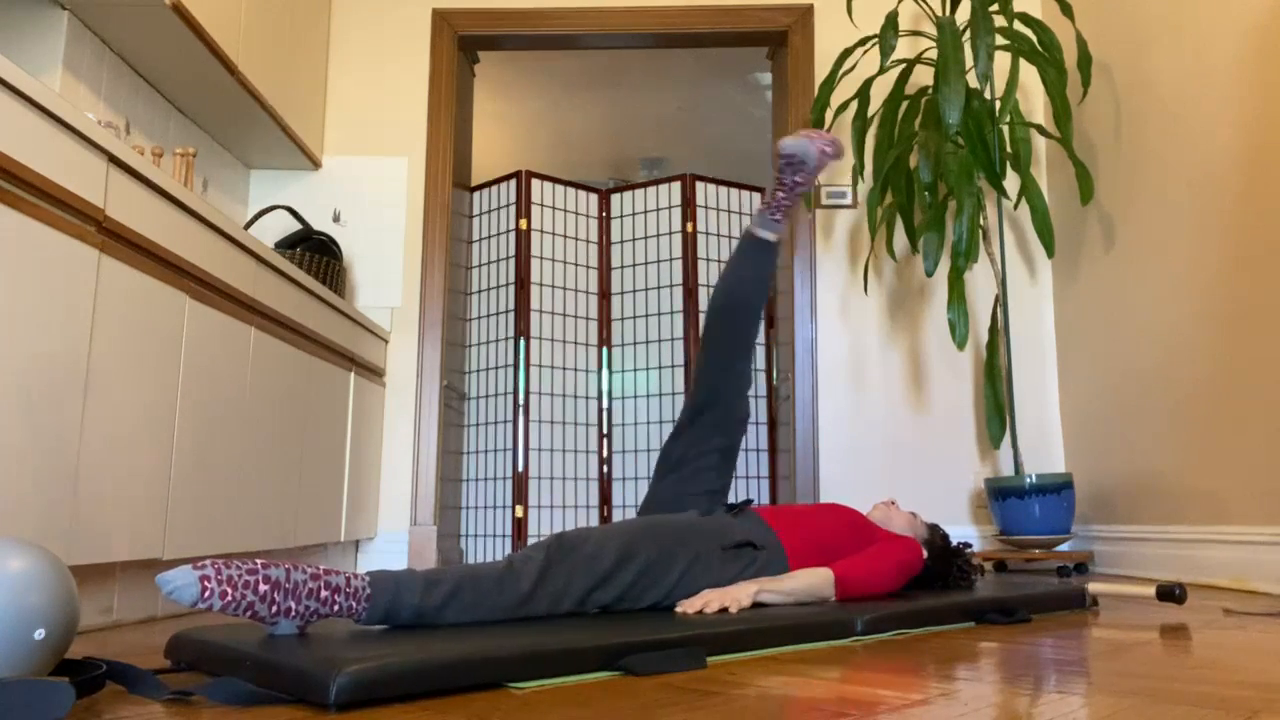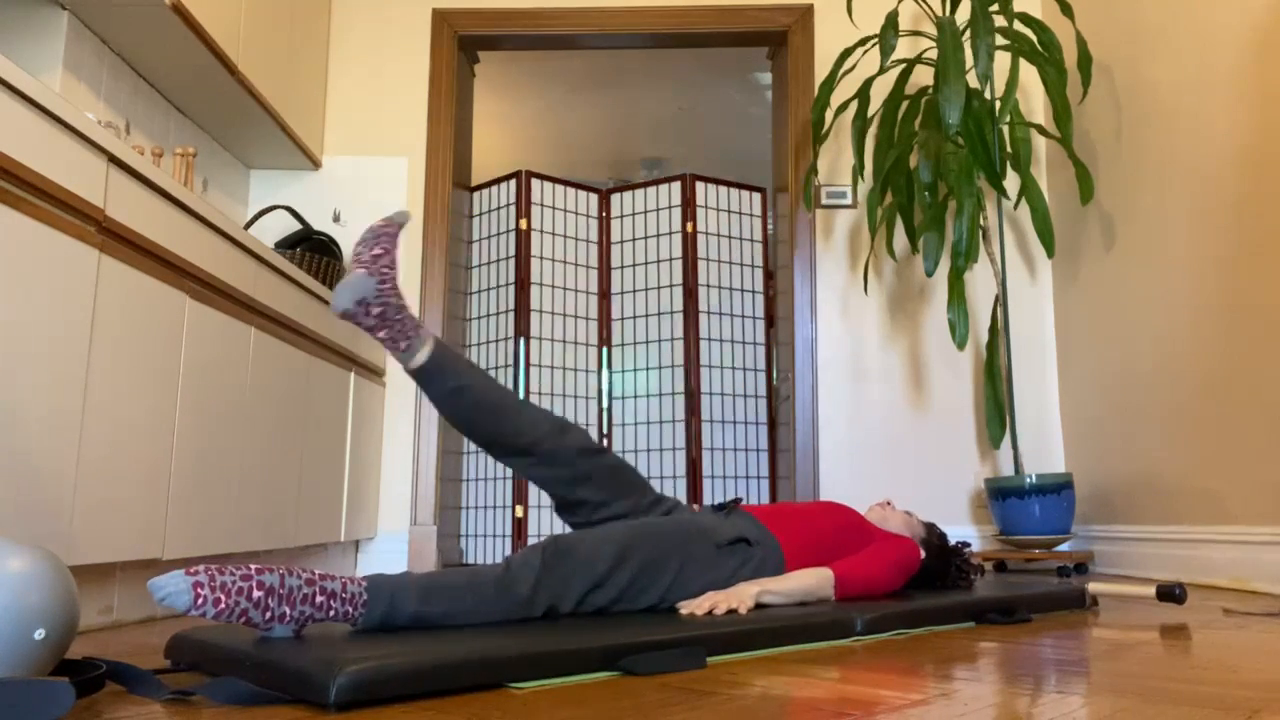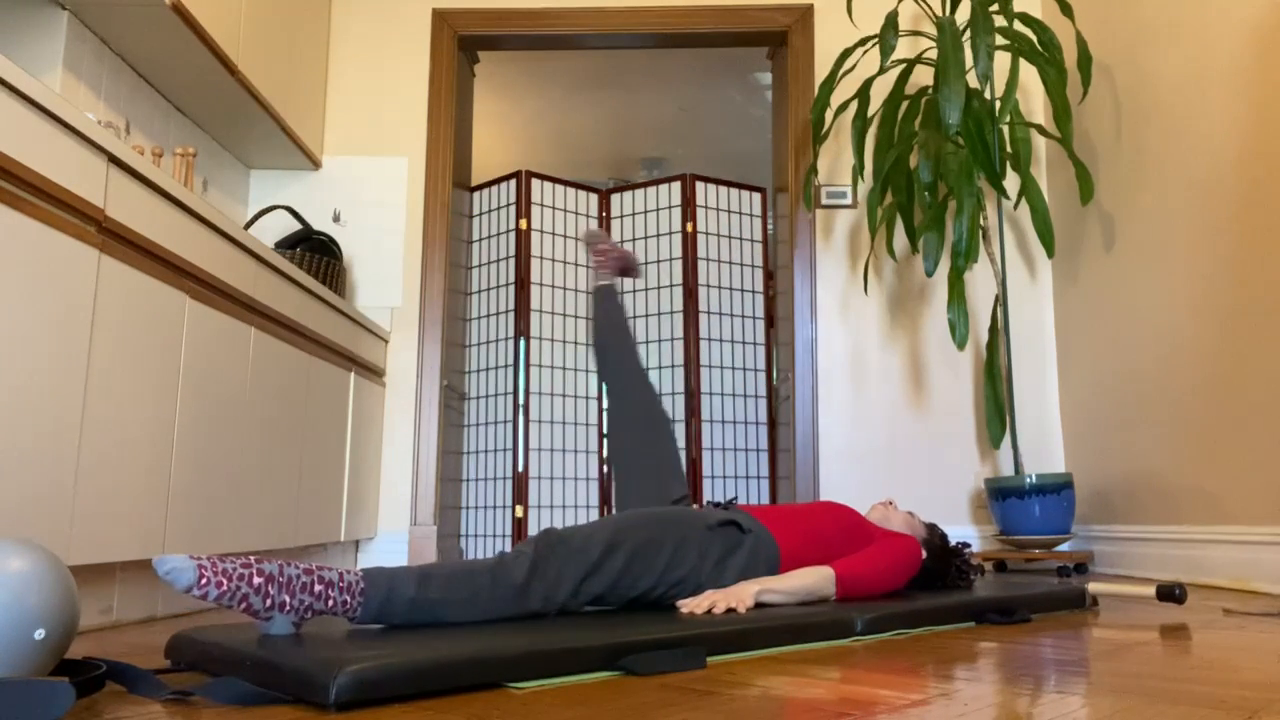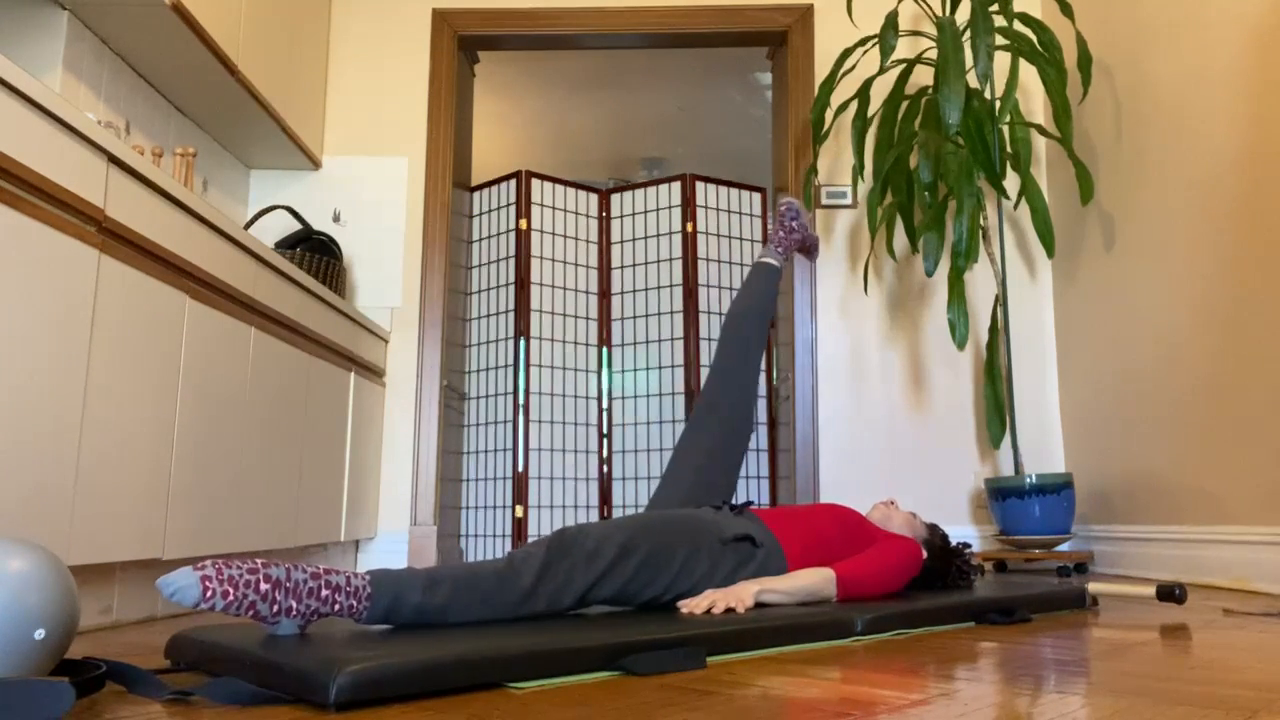
dt=0.5s
person 1, frame 1
left shoulder: (896, 555)
right shoulder: (854, 529)
left elbow: (843, 580)
left wrist: (759, 587)
left hip: (732, 554)
right hip: (707, 524)
left knee: (546, 577)
right knee: (721, 384)
left ankle: (318, 591)
person 1, frame 2
left shoulder: (895, 556)
right shoulder: (854, 529)
left elbow: (844, 578)
left wrist: (760, 586)
left hip: (731, 556)
right hip: (703, 526)
left knee: (549, 575)
right knee: (569, 459)
left ankle: (313, 596)
right ankle: (399, 326)
person 1, frame 3
left shoulder: (896, 555)
right shoulder: (853, 528)
left elbow: (840, 580)
left wrist: (759, 587)
left hip: (723, 552)
right hip: (699, 530)
left knee: (543, 572)
right knee: (636, 403)
left ankle: (310, 590)
person 1, frame 4
left shoulder: (896, 557)
right shoulder: (856, 531)
left elbow: (843, 580)
left wrist: (758, 587)
left hip: (732, 553)
right hip: (704, 524)
left knee: (556, 569)
left ankle: (323, 593)
